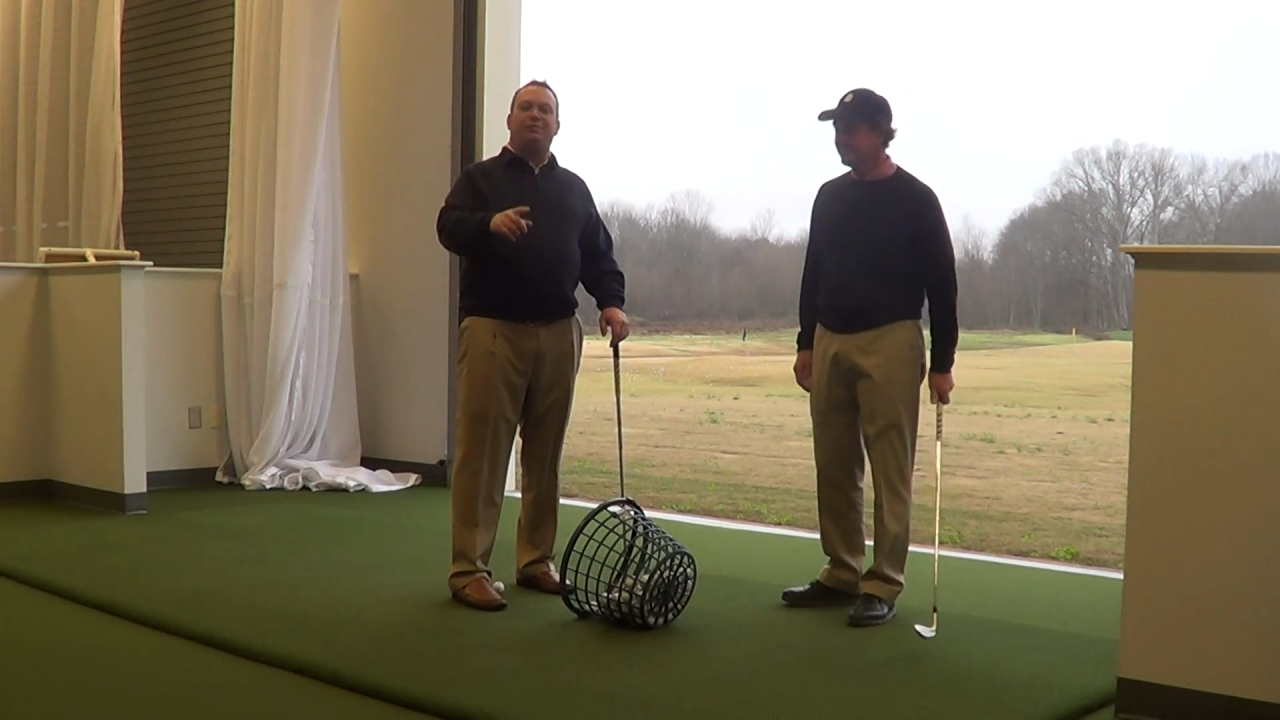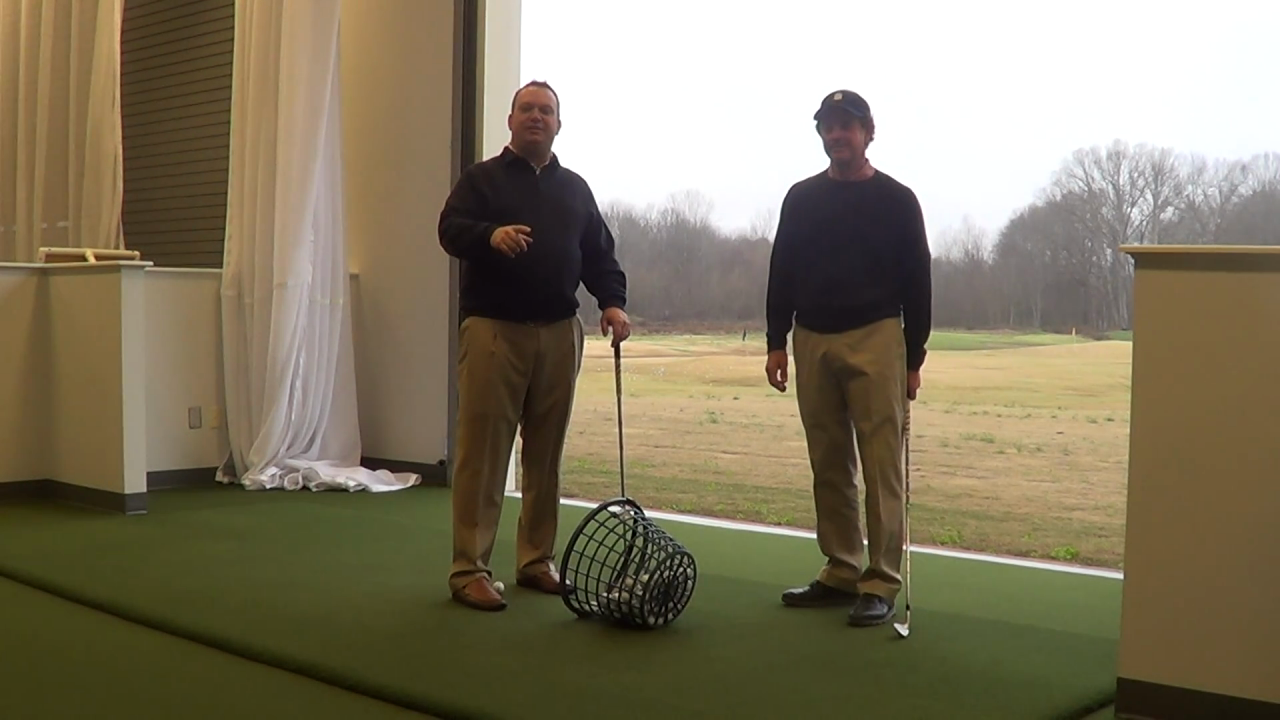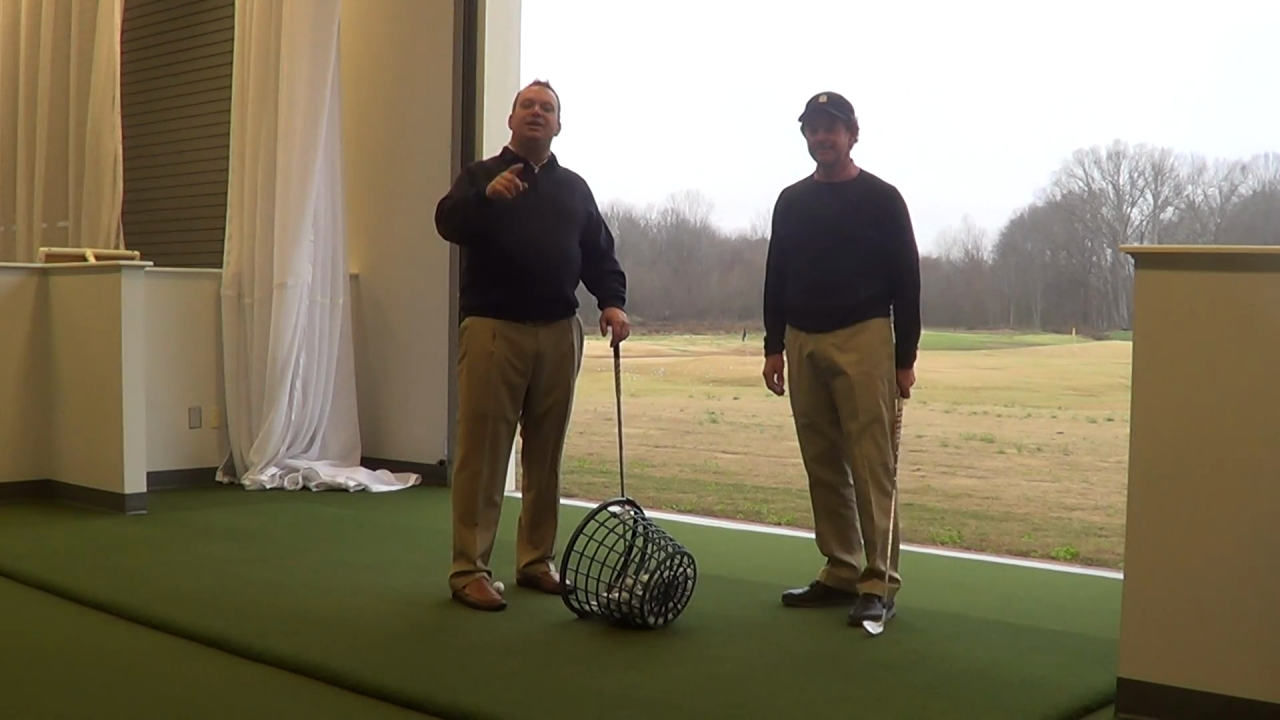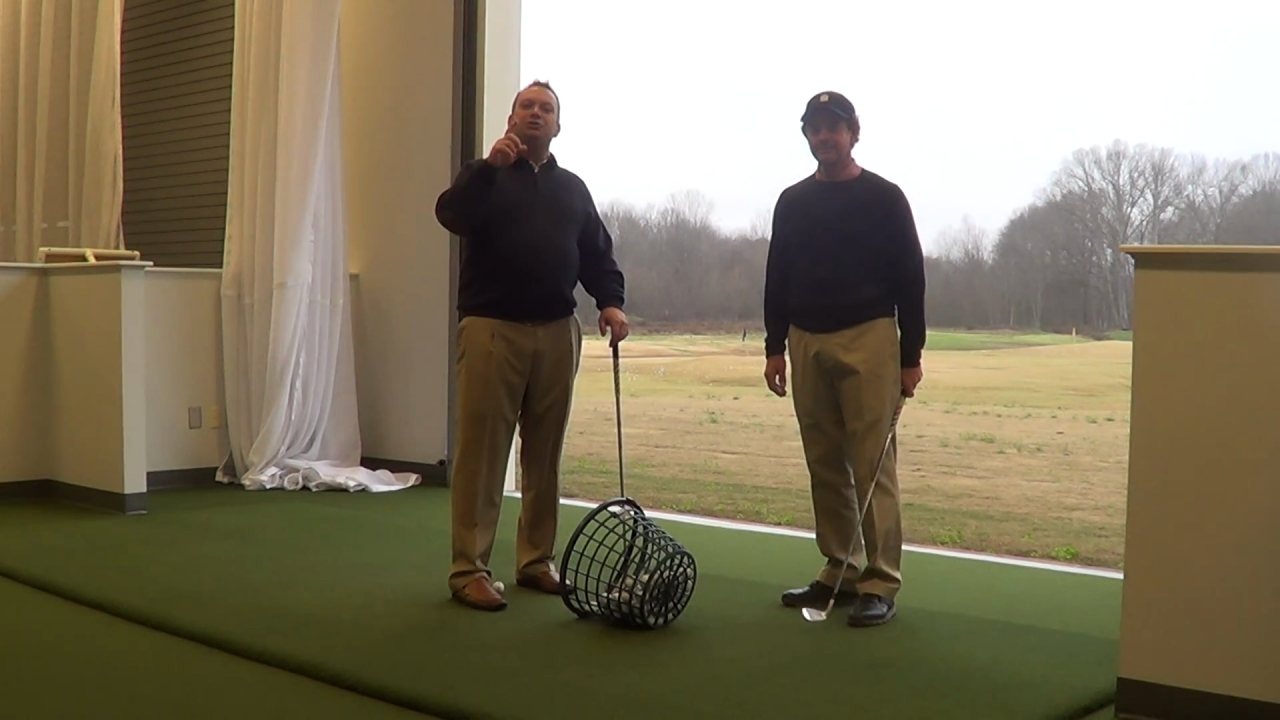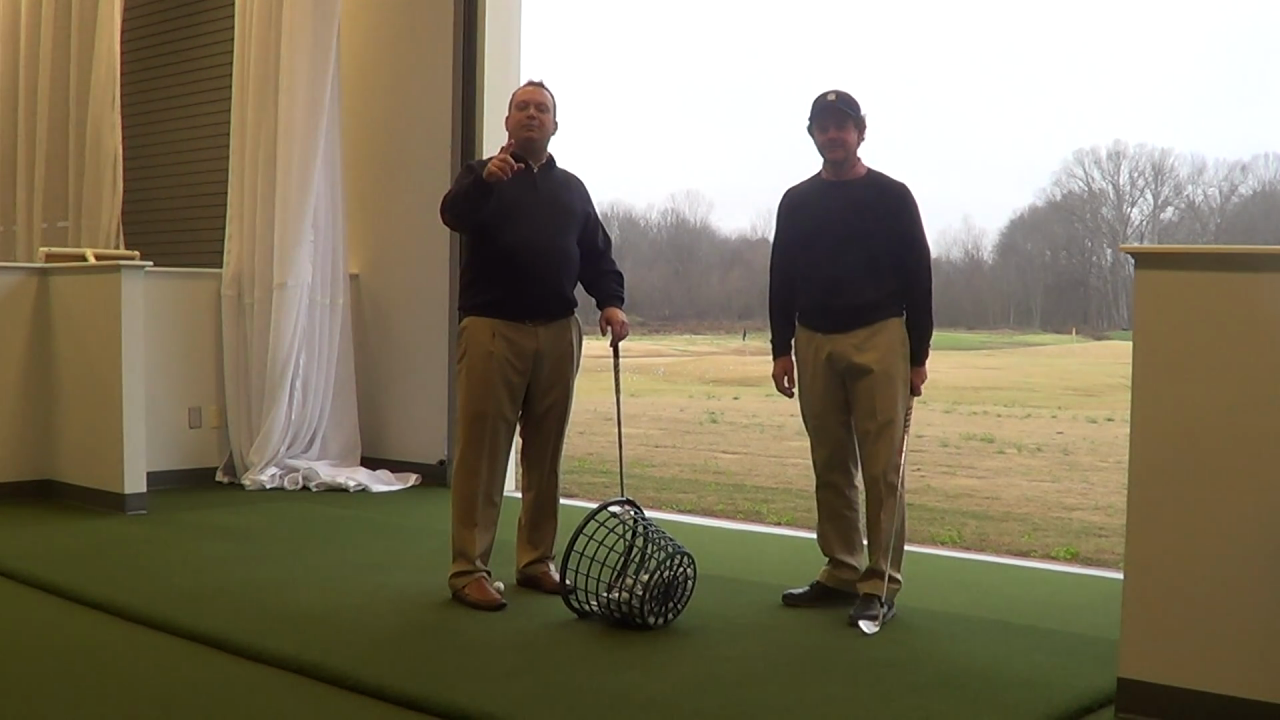
dt=0.5s
person 1, frame 1
left shoulder: (915, 199)
right shoulder: (829, 196)
left elbow: (942, 284)
left wrist: (941, 362)
right wrist: (806, 342)
left hip: (890, 343)
right hip: (831, 343)
left knee: (890, 467)
right knee: (834, 466)
left ankle: (883, 584)
right ankle: (842, 573)
person 1, frame 2
left shoulder: (896, 200)
right shoulder: (802, 197)
left elbow: (917, 283)
right elbow: (782, 273)
left wrist: (914, 358)
right wrist: (776, 341)
left hip: (875, 341)
right hip: (813, 342)
left knee: (881, 464)
right knee: (828, 465)
left ankle: (881, 582)
right ankle: (841, 572)
person 1, frame 3
left shoulder: (881, 198)
right shoulder: (791, 201)
left elbow: (906, 281)
right elbow: (777, 278)
left wrist: (905, 357)
right wrist: (774, 345)
left hip: (862, 339)
right hip: (804, 343)
left knee: (871, 462)
right knee: (823, 464)
left ankle: (879, 581)
right ankle: (840, 571)
person 1, frame 4
left shoulder: (884, 197)
right shoulder: (792, 201)
left elbow: (910, 278)
right elbow: (777, 279)
left wrist: (911, 355)
right wrist: (775, 346)
left hip: (867, 340)
right hip: (807, 343)
left knee: (872, 462)
right knee: (825, 464)
left ankle: (880, 581)
right ankle: (840, 571)
person 1, frame 5
left shoulder: (892, 196)
right shoulder: (797, 201)
left elbow: (918, 278)
right elbow: (782, 280)
left wrist: (918, 355)
right wrist: (782, 348)
left hip: (878, 341)
right hip: (815, 344)
left knee: (882, 466)
right knee: (829, 465)
left ankle: (881, 582)
right ankle: (841, 571)
person 2, frame 1
left shoulder: (573, 187)
right shoulder: (481, 176)
left elbow: (598, 253)
right elbow: (449, 228)
left wrist: (611, 301)
right wrist: (490, 224)
left hip: (559, 333)
right hip: (493, 330)
left knee: (546, 453)
right knee: (483, 451)
left ankle: (537, 560)
right ankle: (469, 569)
person 2, frame 2
left shoulder: (575, 188)
right shoulder: (481, 178)
left elbow: (600, 253)
right elbow: (450, 231)
left wrist: (612, 301)
right wrist: (490, 235)
left hip: (559, 333)
right hip: (492, 330)
left knee: (546, 453)
right knee: (482, 452)
left ankle: (536, 559)
right ankle: (469, 570)
person 2, frame 3
left shoulder: (575, 187)
right shoulder: (482, 175)
left elbow: (600, 252)
right elbow: (449, 223)
left wrist: (612, 301)
right wrist: (487, 193)
left hip: (559, 333)
right hip: (492, 330)
left knee: (546, 453)
right knee: (482, 452)
left ankle: (537, 560)
right ankle: (469, 570)
person 2, frame 4
left shoulder: (573, 188)
right shoulder: (483, 175)
left elbow: (598, 253)
right elbow: (451, 215)
left wrist: (611, 301)
right wrist: (490, 167)
left hip: (557, 332)
right hip: (490, 329)
left knee: (545, 453)
right knee: (481, 451)
left ankle: (537, 559)
right ankle: (468, 569)
person 2, frame 5
left shoulder: (571, 187)
right shoulder: (481, 175)
left elbow: (596, 253)
right elbow: (454, 215)
left wrist: (610, 301)
right wrist: (486, 180)
left hip: (558, 333)
right hip: (491, 329)
left knee: (545, 453)
right knee: (481, 452)
left ankle: (537, 560)
right ankle: (469, 569)
